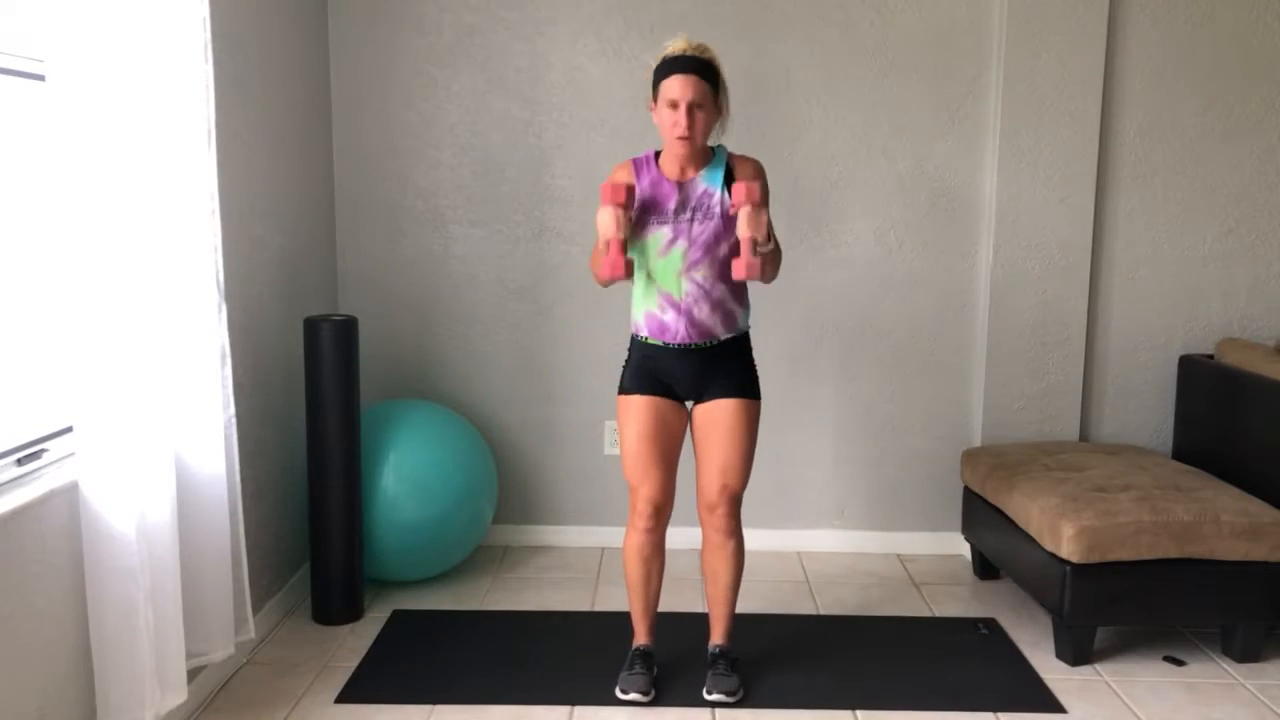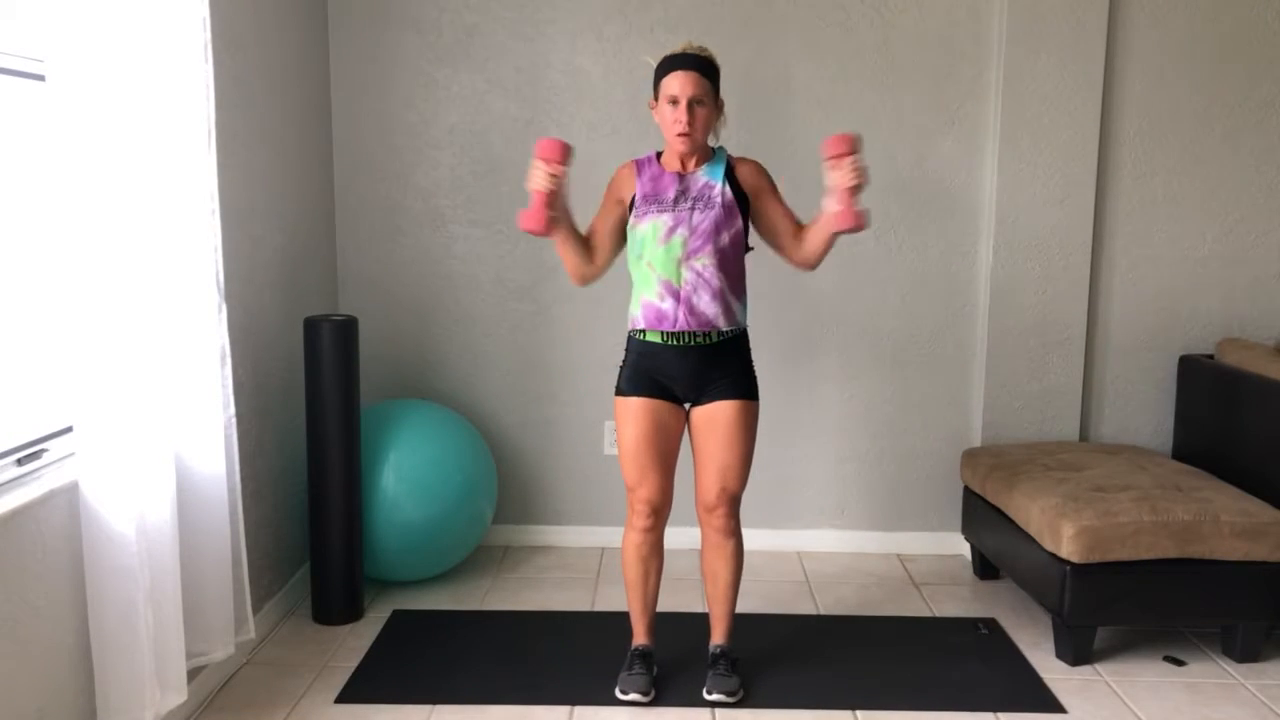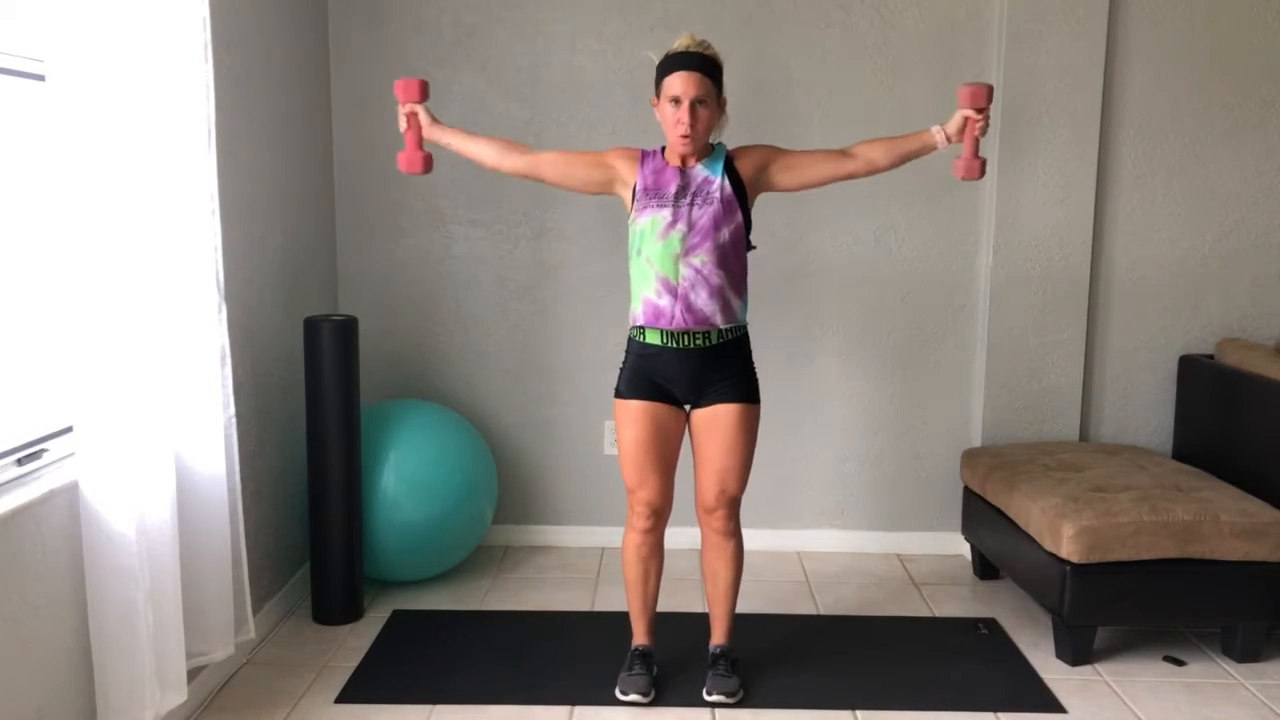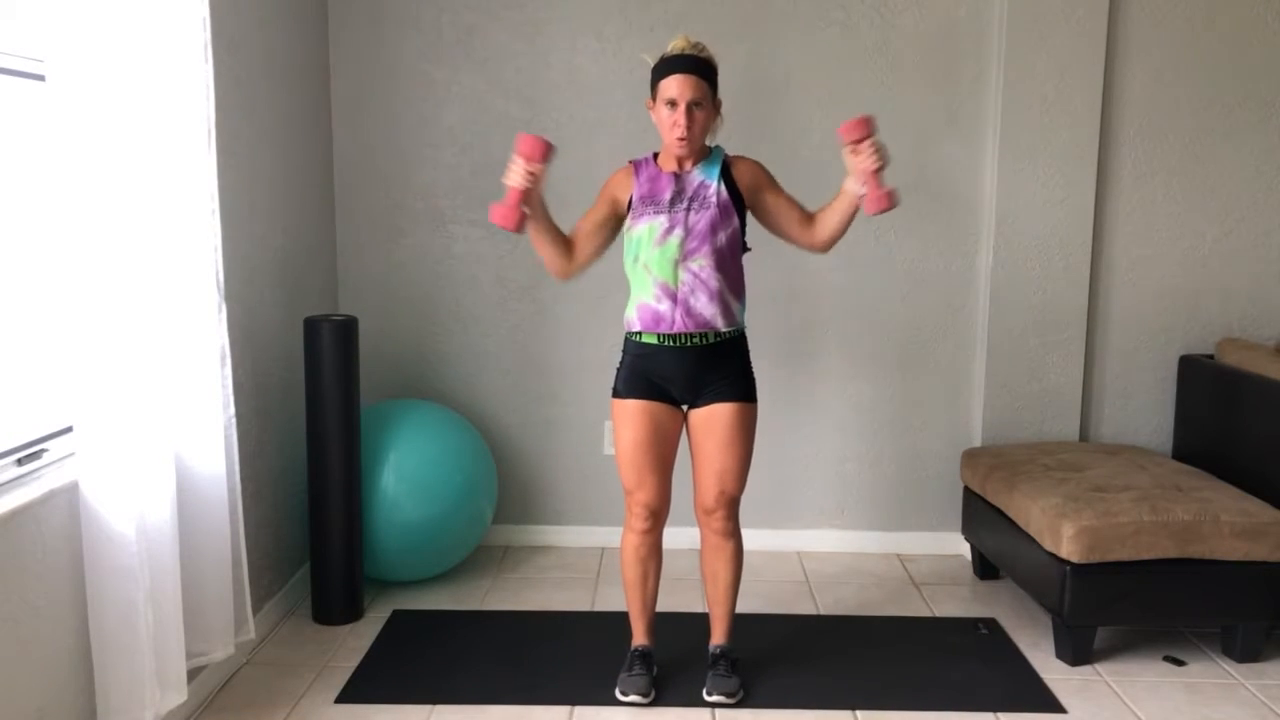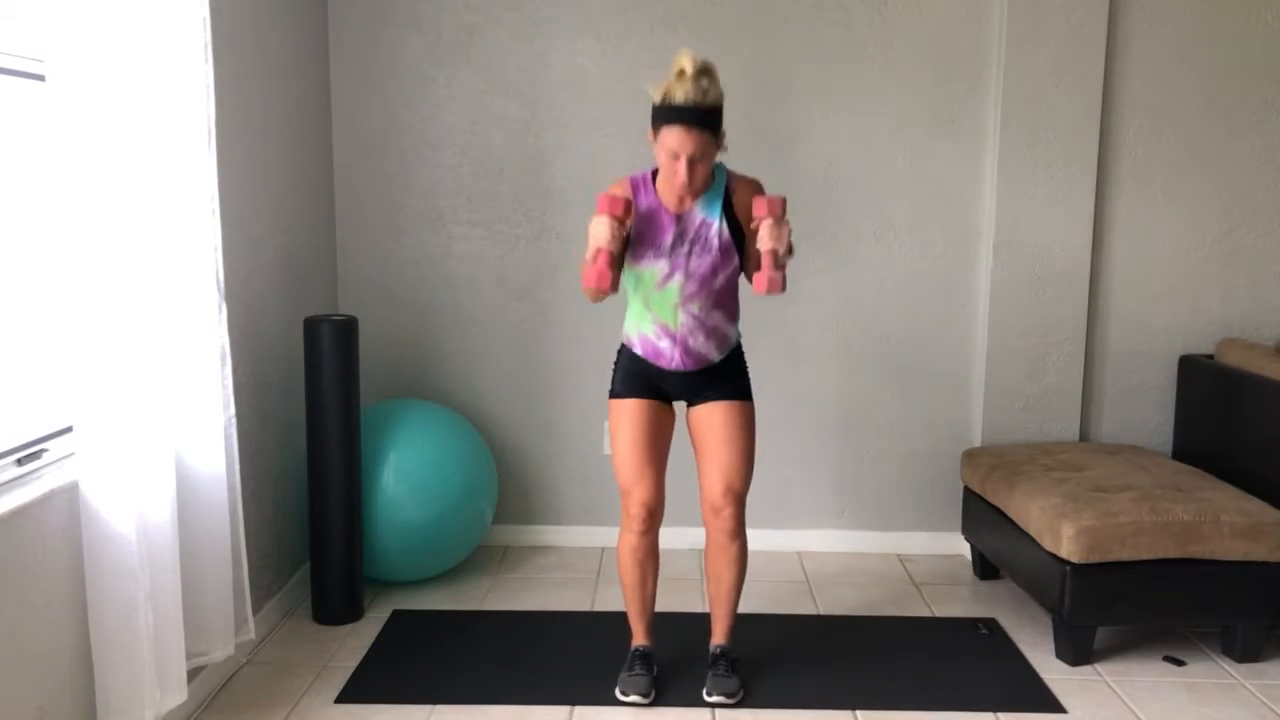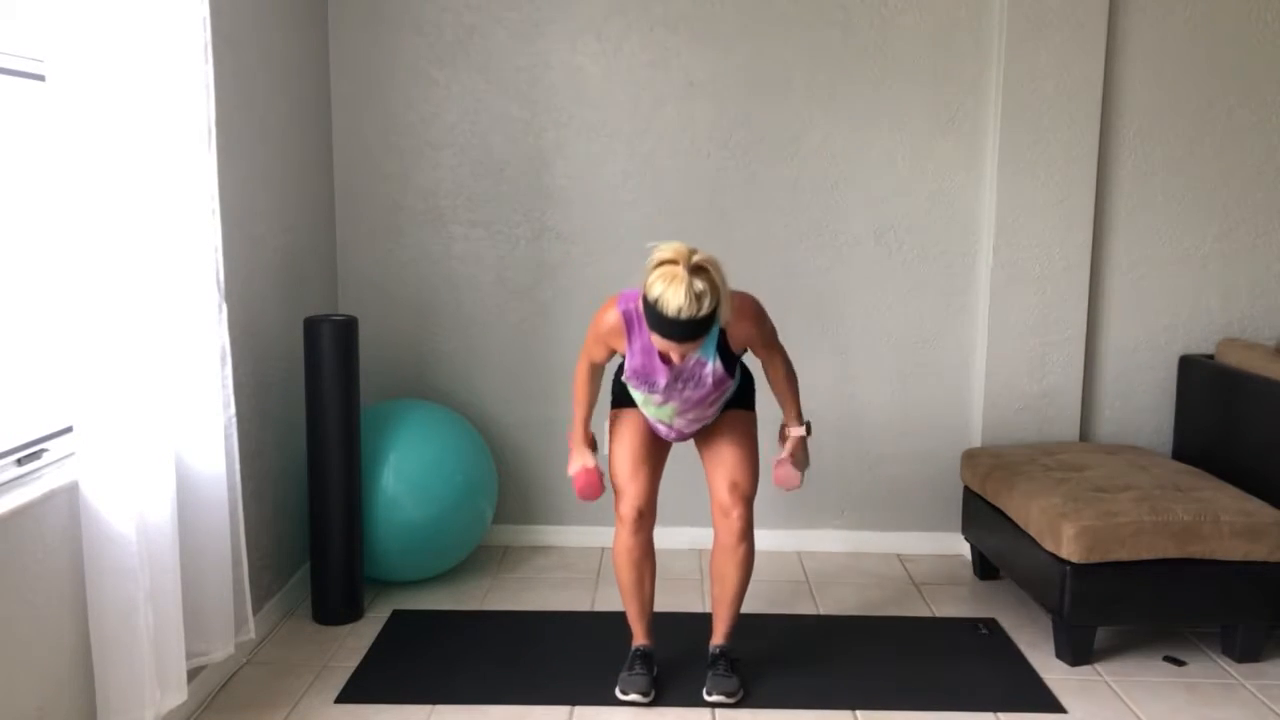
dt=0.5s
person 1, frame 1
left shoulder: (742, 173)
right shoulder: (630, 177)
left elbow: (768, 273)
right elbow: (604, 276)
left wrist: (760, 238)
right wrist: (606, 237)
left hip: (725, 362)
right hip: (651, 361)
left knee: (720, 509)
right knee: (647, 509)
left ankle: (720, 648)
right ankle: (642, 646)
person 1, frame 2
left shoulder: (745, 176)
right shoulder: (630, 178)
left elbow: (804, 255)
right elbow: (584, 270)
left wrist: (835, 204)
right wrist: (554, 207)
left hip: (723, 361)
right hip: (648, 359)
left knee: (720, 510)
right knee: (645, 508)
left ankle: (720, 649)
right ankle: (641, 647)
person 1, frame 3
left shoulder: (747, 167)
right shoulder: (627, 170)
left elbow: (853, 161)
right elbow: (521, 160)
left wrist: (939, 136)
right wrist: (435, 130)
left hip: (723, 362)
right hip: (648, 360)
left knee: (720, 511)
right knee: (645, 510)
left ankle: (720, 650)
right ankle: (641, 649)
person 1, frame 4
left shoulder: (741, 175)
right shoulder: (627, 182)
left elbow: (816, 235)
right elbow: (565, 263)
left wrist: (857, 181)
right wrist: (527, 201)
left hip: (720, 362)
right hip: (646, 361)
left knee: (719, 513)
right knee: (643, 512)
left ankle: (720, 649)
right ankle: (641, 648)
person 1, frame 5
left shoulder: (741, 195)
right shoulder: (626, 196)
left elbow: (763, 280)
right elbow: (593, 292)
left wrist: (775, 254)
right wrist: (598, 250)
left hip: (719, 370)
right hip: (641, 367)
left knee: (726, 510)
right knee: (639, 512)
left ankle: (720, 648)
right ankle: (640, 648)
person 1, frame 6
left shoulder: (741, 314)
right shoulder: (617, 317)
left elbow: (774, 356)
right elbow: (589, 362)
left wrist: (795, 428)
right wrist: (579, 438)
left hip: (724, 405)
right hip: (640, 404)
left knee: (734, 511)
right knee: (633, 513)
left ankle: (720, 649)
right ankle: (641, 648)
